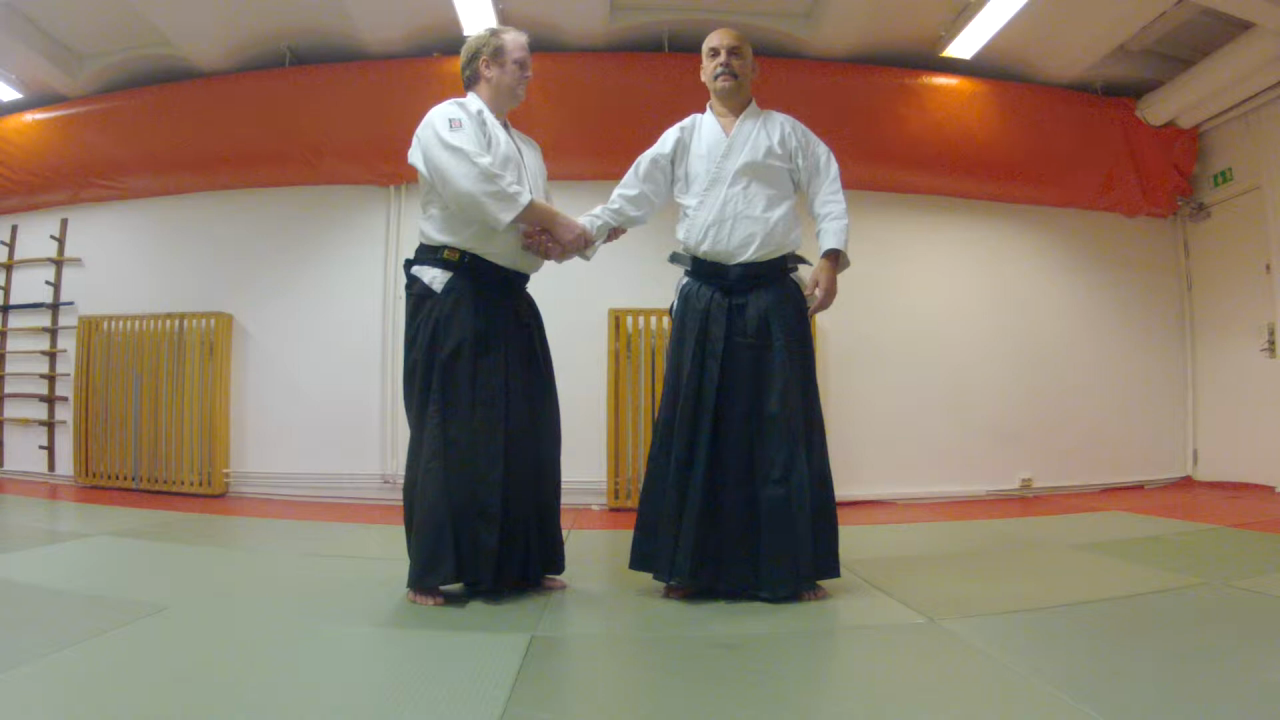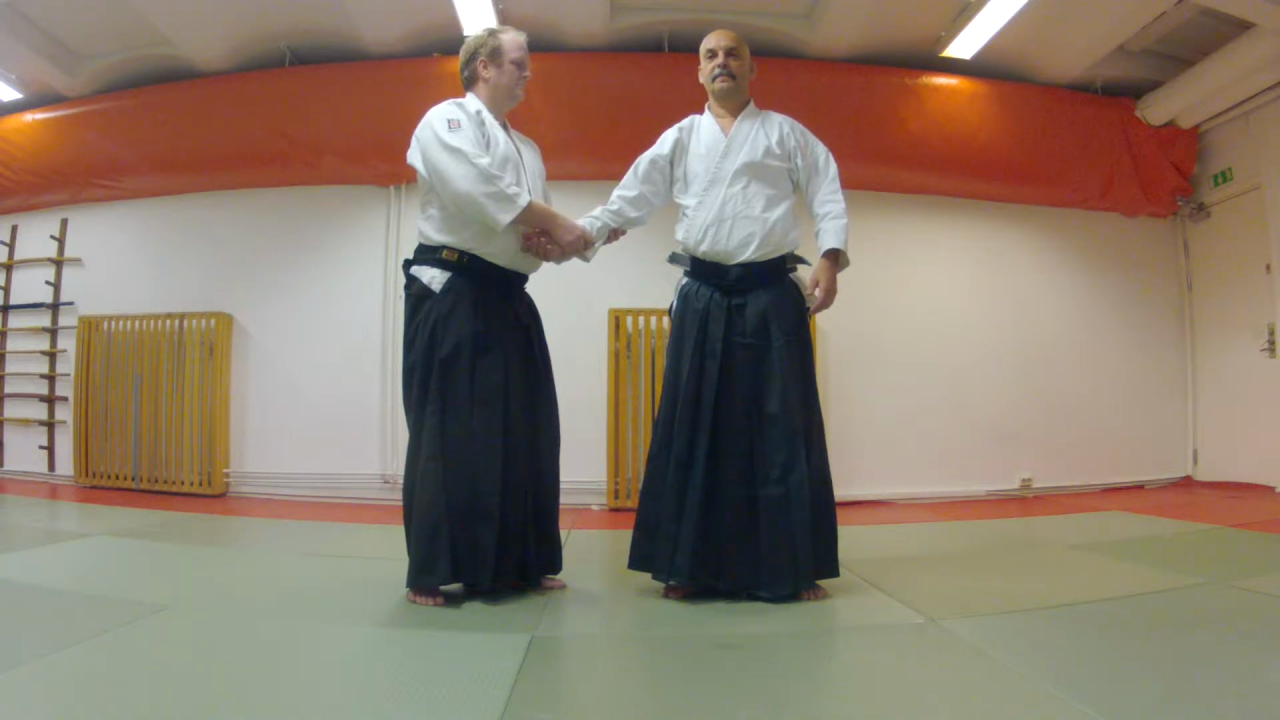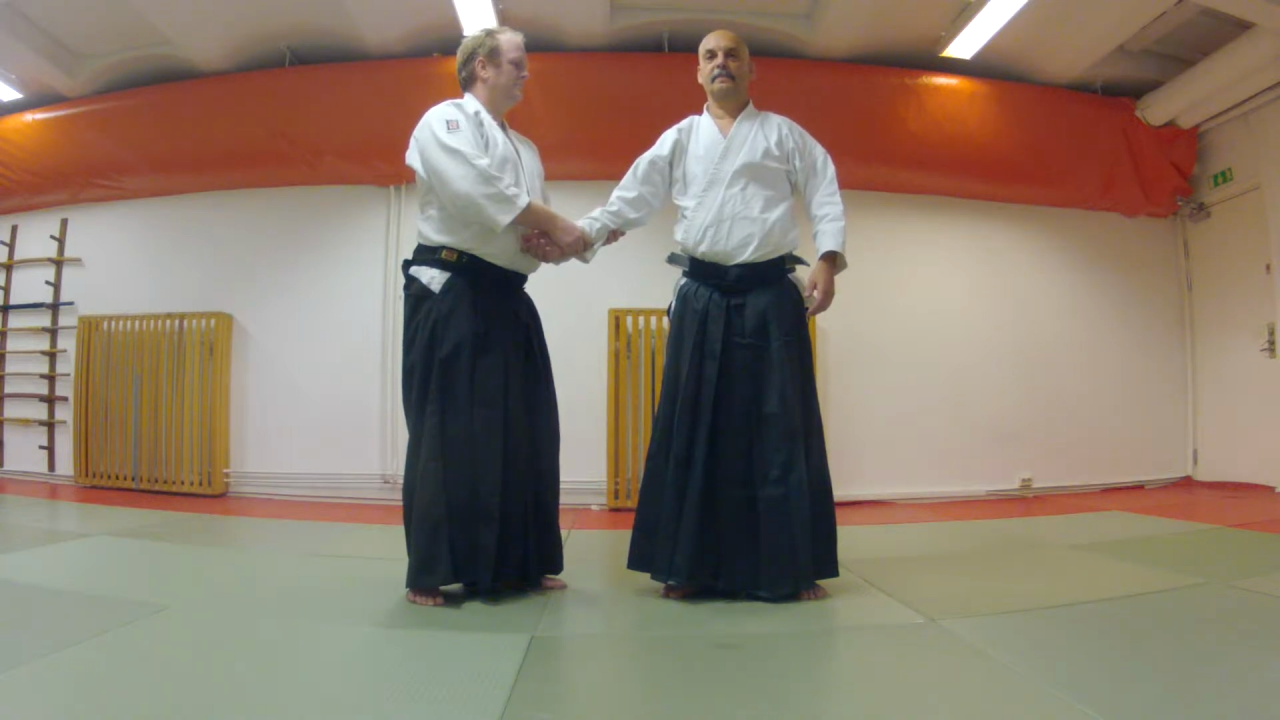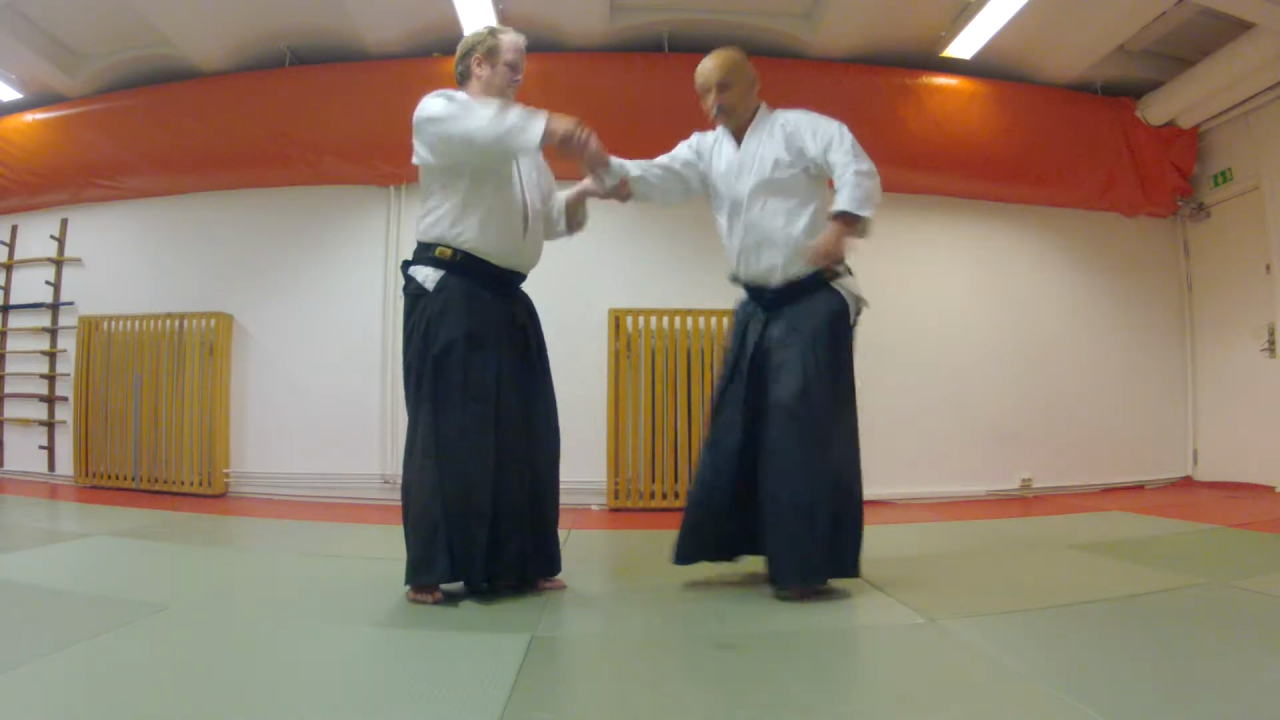
dt=1s
person 1, frame 1
left shoulder: (526, 146)
right shoulder: (450, 120)
left elbow: (541, 228)
right elbow: (477, 187)
left wrist: (577, 233)
right wrist: (555, 222)
left hip: (509, 298)
right hip: (453, 293)
left knee: (524, 432)
right knee: (449, 433)
left ankle: (517, 564)
right ankle: (430, 572)
person 1, frame 2
left shoulder: (526, 148)
right shoulder: (449, 119)
left elbow: (541, 231)
right elbow: (476, 189)
left wrist: (574, 239)
right wrist: (556, 224)
left hip: (508, 299)
right hip: (452, 293)
left knee: (523, 433)
right knee: (449, 432)
left ankle: (517, 564)
right ankle: (431, 571)
person 1, frame 3
left shoulder: (524, 148)
right shoulder: (446, 120)
left elbow: (539, 234)
right elbow: (475, 189)
left wrist: (570, 239)
right wrist: (554, 225)
left hip: (507, 299)
right hip: (451, 295)
left knee: (524, 434)
right knee: (448, 434)
left ankle: (516, 563)
right ankle: (430, 572)
person 1, frame 4
left shoulder: (520, 141)
right shoulder: (440, 111)
left elbow: (545, 216)
right elbow: (489, 128)
left wrist: (581, 193)
right wrist: (555, 128)
left hip: (503, 297)
right hip: (451, 291)
left knee: (523, 429)
right knee: (450, 428)
left ankle: (515, 563)
right ankle: (429, 569)
person 2, frame 1
left shoulder: (787, 132)
right shoulder: (681, 138)
left elbow: (828, 194)
right elbow: (631, 198)
left wrist: (830, 259)
left hip: (773, 295)
right hip: (704, 297)
left knee: (781, 428)
right knee: (695, 429)
left ankle: (793, 567)
right ankle: (692, 564)
person 2, frame 2
left shoulder: (786, 132)
right shoulder: (679, 139)
left elbow: (827, 194)
right elbow: (631, 199)
left wrist: (830, 258)
left hip: (772, 295)
right hip: (702, 298)
left knee: (780, 429)
right knee: (694, 429)
left ankle: (791, 566)
right ankle: (691, 565)
person 2, frame 3
left shoulder: (784, 133)
right shoulder: (678, 139)
left elbow: (824, 195)
right elbow: (630, 199)
left wrist: (828, 260)
left hip: (771, 295)
right hip: (702, 297)
left knee: (780, 429)
right knee: (693, 428)
left ankle: (791, 567)
right ankle: (692, 565)
person 2, frame 4
left shoulder: (799, 127)
right shoulder: (703, 149)
left elbow: (856, 167)
right elbow: (651, 178)
left wrist: (841, 224)
right wrist: (603, 163)
left hip: (814, 300)
right hip: (758, 306)
left knee: (803, 423)
right knee: (738, 426)
left ankle: (806, 563)
right ankle: (740, 539)
